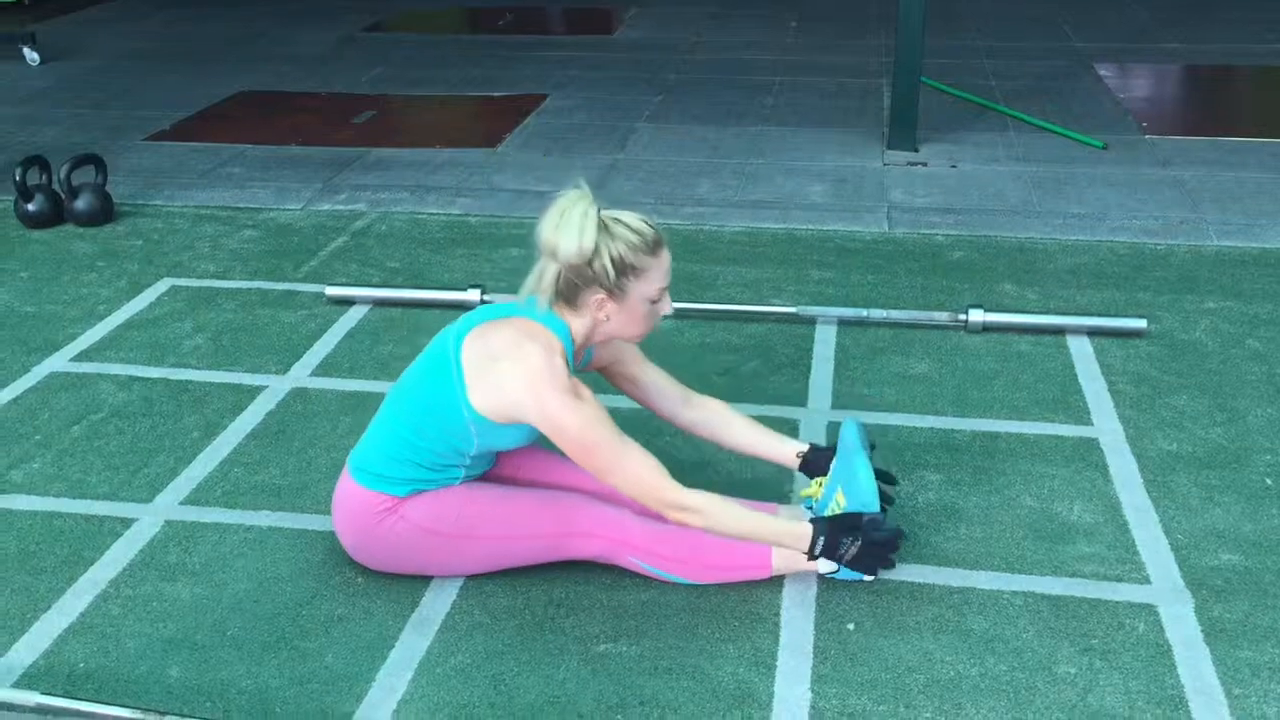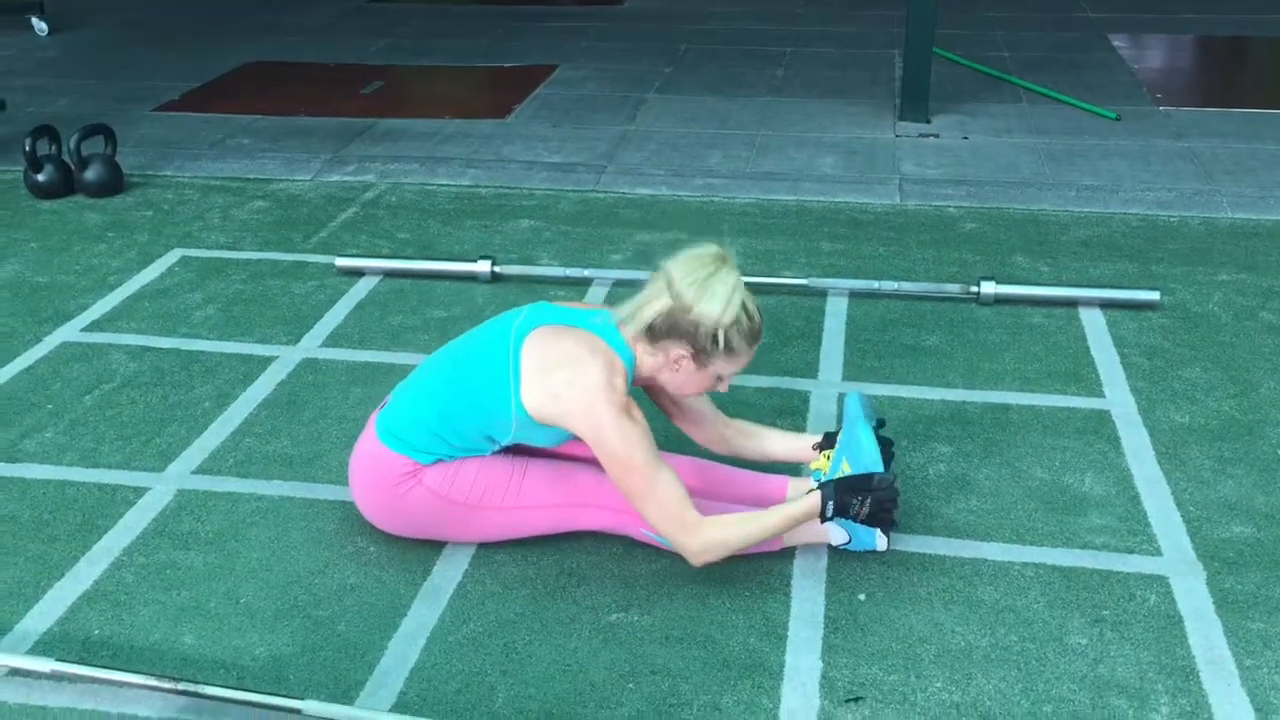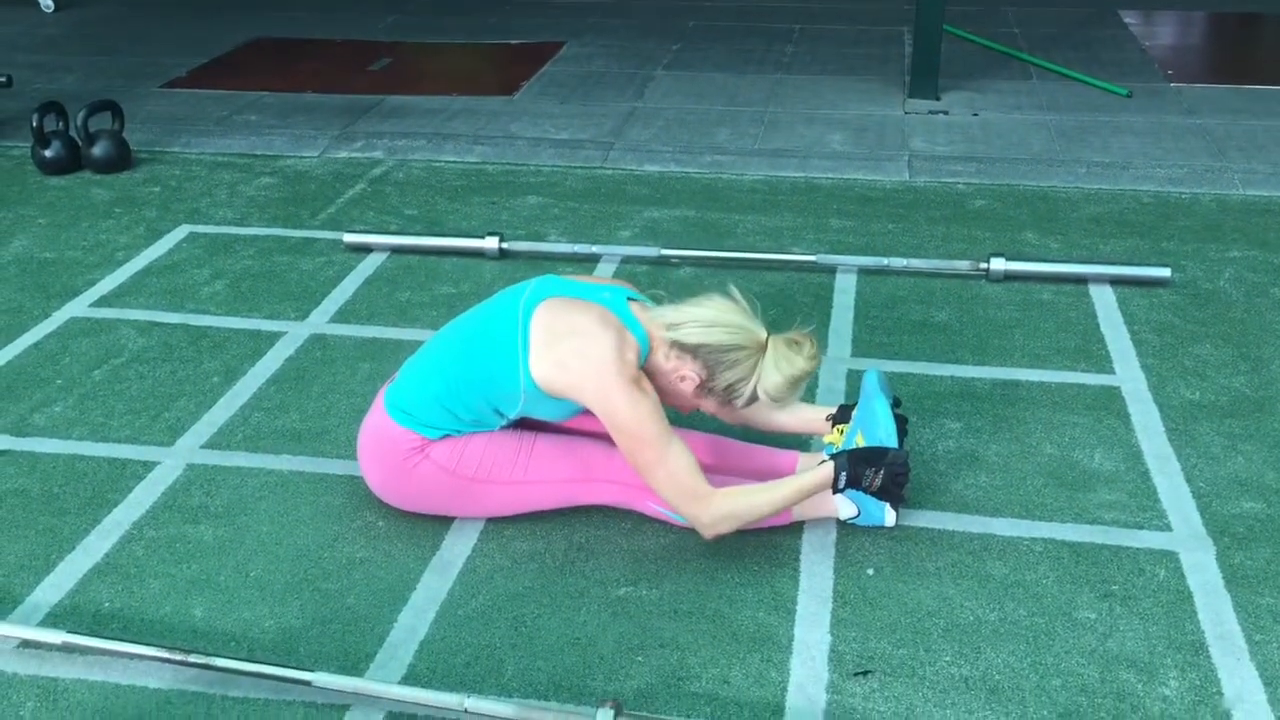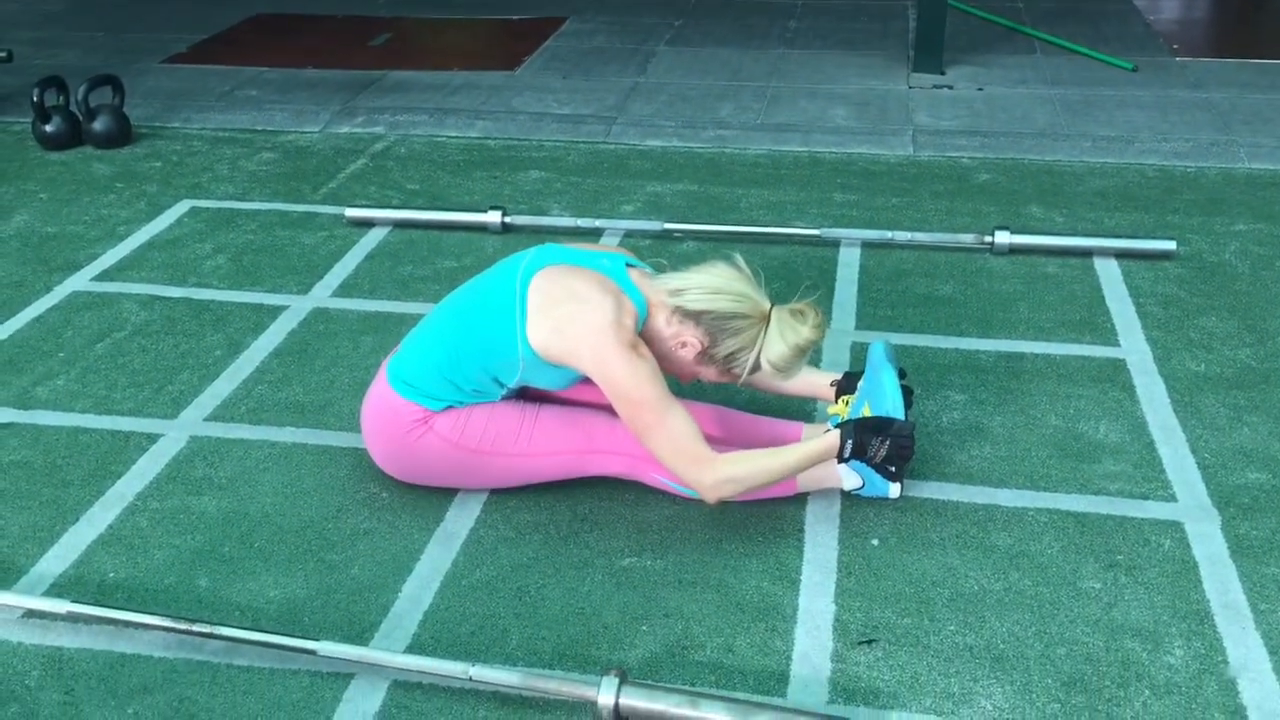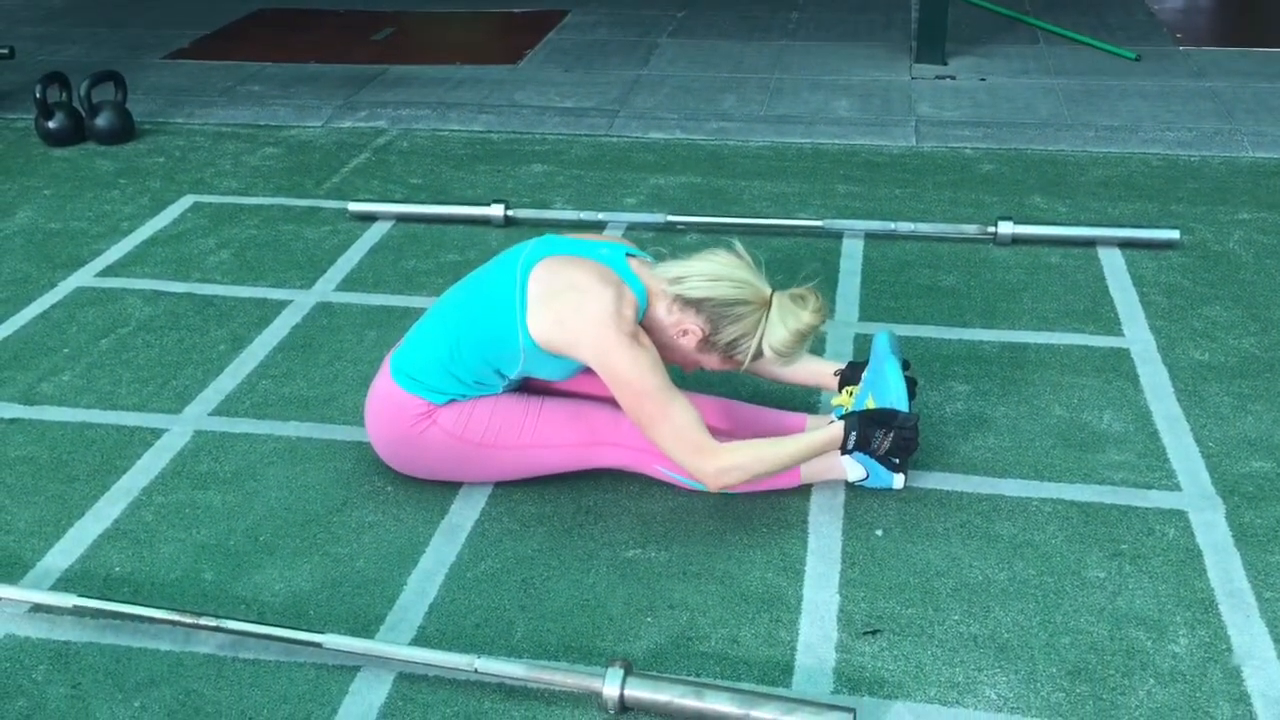
dt=1s
person 1, frame 1
left shoulder: (579, 327)
right shoulder: (540, 375)
left elbow: (690, 407)
right elbow: (675, 504)
left wrist: (805, 457)
right wrist: (813, 539)
right hip: (386, 514)
left knee: (617, 492)
right knee: (599, 527)
left ankle: (804, 515)
right ankle: (816, 559)
person 1, frame 2
left shoulder: (628, 336)
right shoulder: (599, 391)
left elbow: (721, 433)
right elbow: (696, 542)
left wrist: (822, 446)
right wrist: (822, 503)
left hip: (423, 430)
right hip: (401, 478)
left knee: (642, 472)
right knee: (612, 501)
person 1, frame 3
left shoulder: (633, 313)
right shoulder: (613, 373)
left elbow: (732, 406)
right elbow: (707, 513)
left wrist: (831, 420)
right wrist: (835, 473)
left hip: (432, 401)
right hip: (409, 452)
left knee: (654, 447)
right knee: (620, 475)
person 1, frame 4
left shoulder: (630, 279)
right shoulder: (610, 341)
left elbow: (735, 361)
right elbow: (708, 479)
left wrist: (835, 386)
right wrist: (839, 444)
left hip: (439, 372)
right hip: (413, 424)
left knee: (657, 415)
right knee: (621, 447)
left ankle: (820, 437)
person 1, frame 5
left shoulder: (632, 269)
right shoulder: (611, 330)
left elbow: (736, 347)
right elbow: (712, 467)
left wrist: (839, 375)
right wrist: (844, 436)
left hip: (443, 368)
right hip: (417, 419)
left knee: (660, 406)
right knee: (623, 438)
left ankle: (829, 427)
